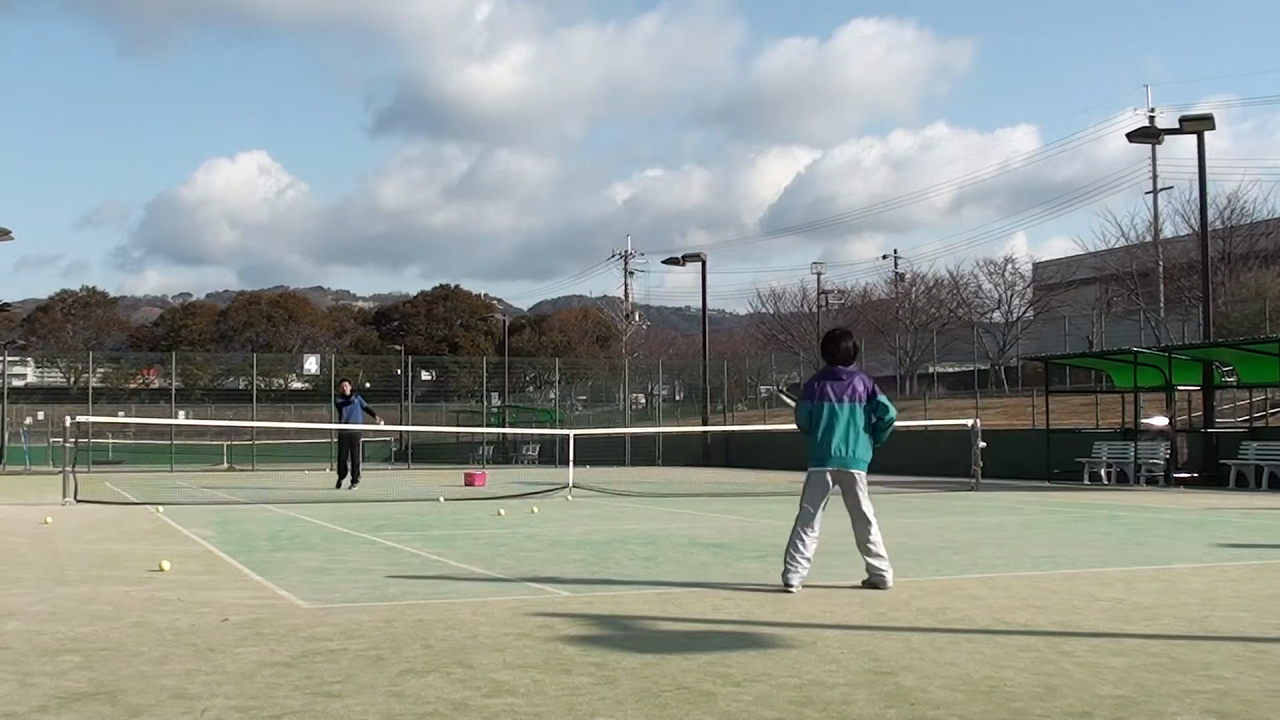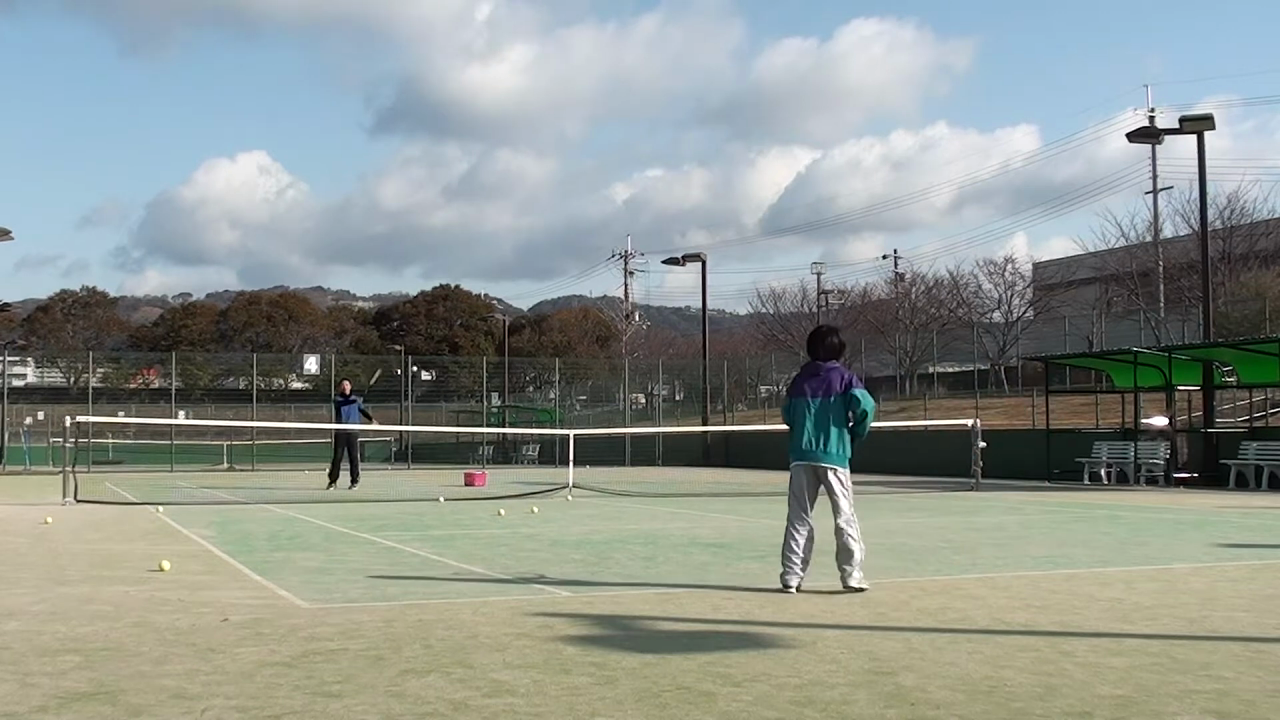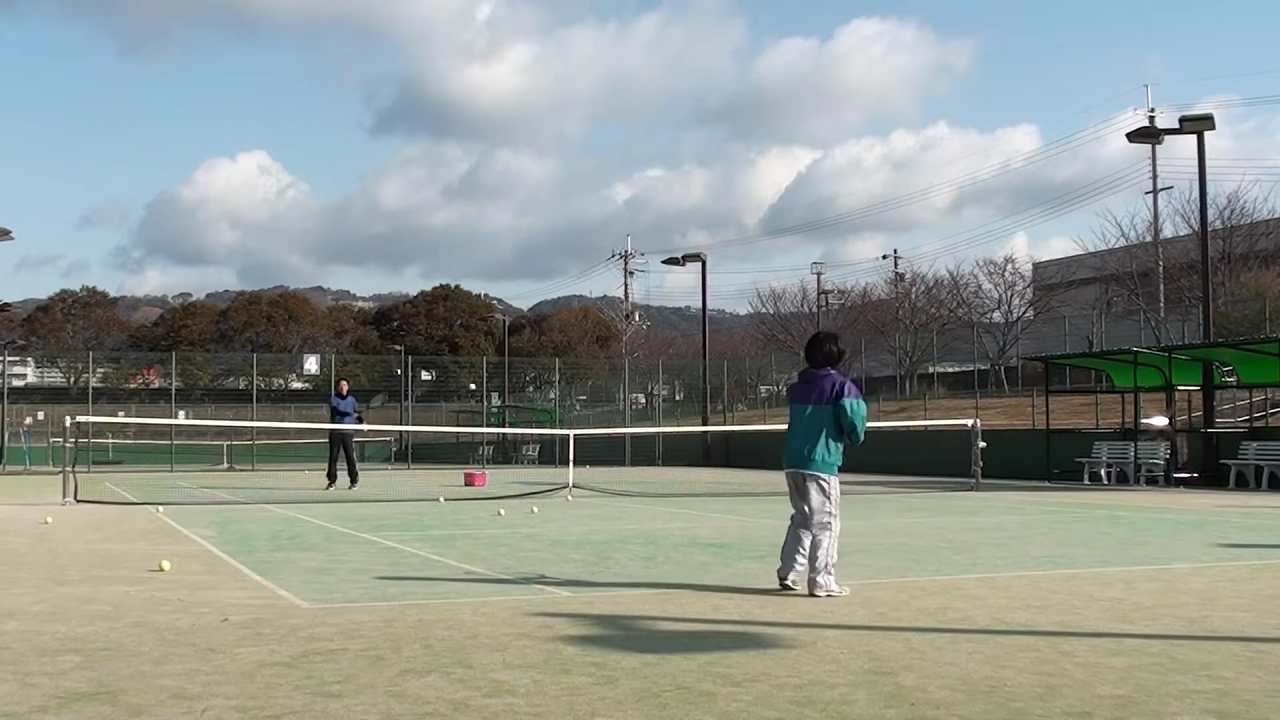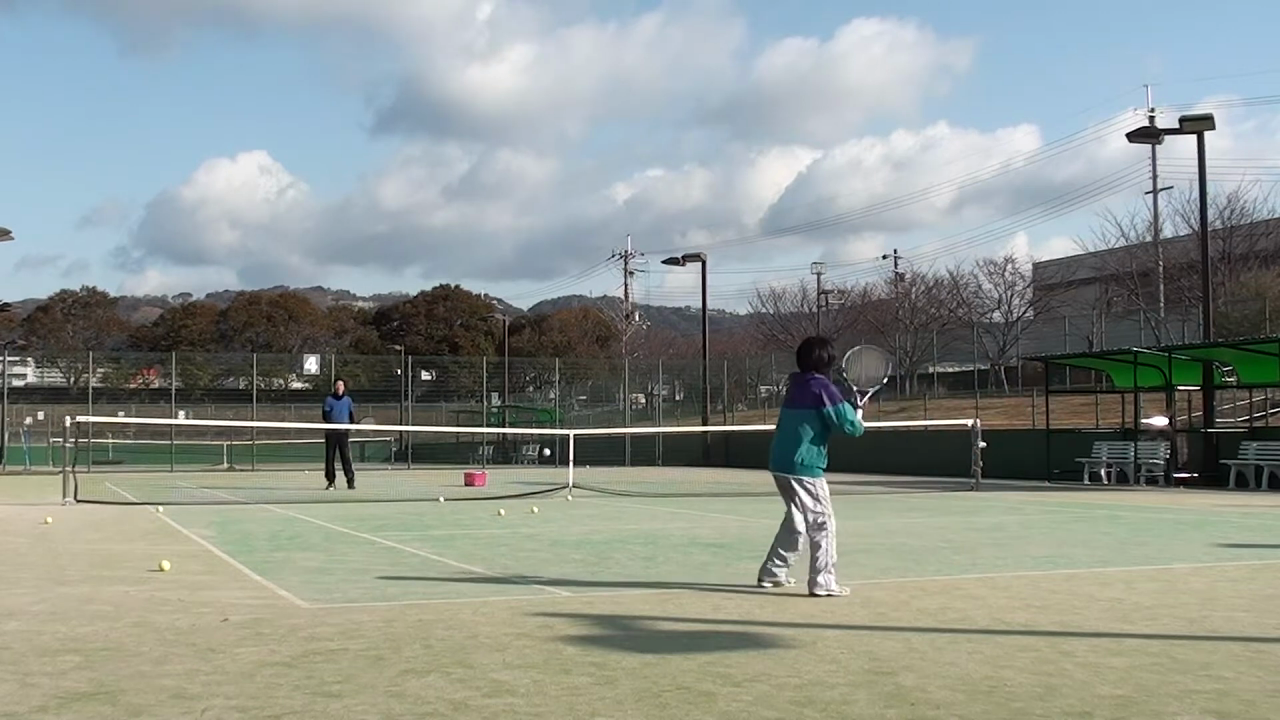
dt=0.2s
person 1, frame 1
left shoulder: (815, 384)
right shoulder: (864, 383)
left elbow: (802, 422)
right elbow: (888, 414)
right wrist: (873, 441)
left hip: (821, 460)
right hip: (855, 461)
left knee: (807, 520)
right knee: (864, 519)
left ankle: (793, 575)
right ankle: (881, 574)
person 1, frame 2
left shoulder: (800, 379)
right shoulder: (846, 378)
left elbow: (787, 416)
right elbow: (865, 407)
right wrist: (857, 434)
left hip: (801, 456)
right hip: (834, 456)
left knee: (798, 518)
right knee: (844, 517)
left ankle: (791, 577)
right ankle: (851, 575)
person 1, frame 3
left shoulder: (799, 385)
right shoulder: (841, 384)
right elbow: (853, 419)
right wrist: (855, 438)
left hip: (793, 462)
right hip: (821, 463)
left knee: (803, 520)
right knee: (826, 523)
left ankle: (790, 573)
right ankle: (822, 582)
person 1, frame 4
left shoulder: (795, 387)
right shoulder: (823, 388)
right elbow: (843, 424)
left wrist: (848, 406)
right wrist: (857, 420)
left hip: (779, 465)
right hip: (804, 468)
left knee: (796, 519)
right knee: (822, 524)
left ankle: (772, 572)
right ankle: (823, 582)
